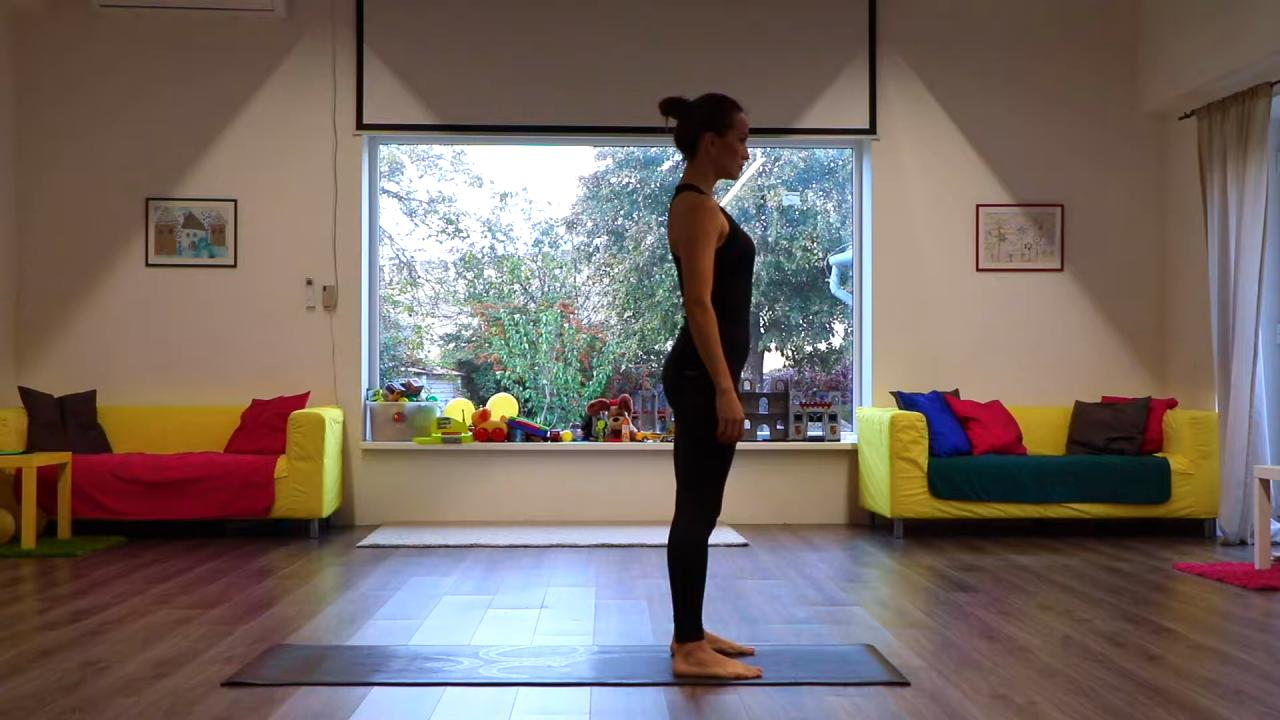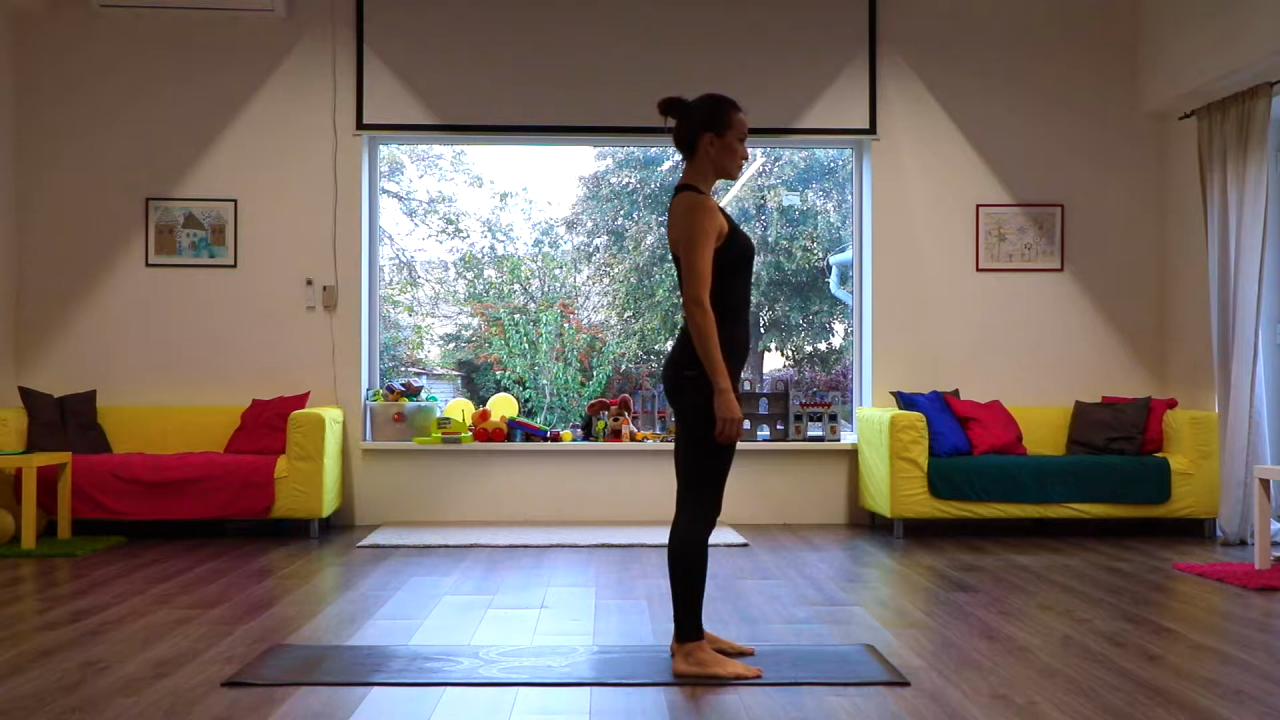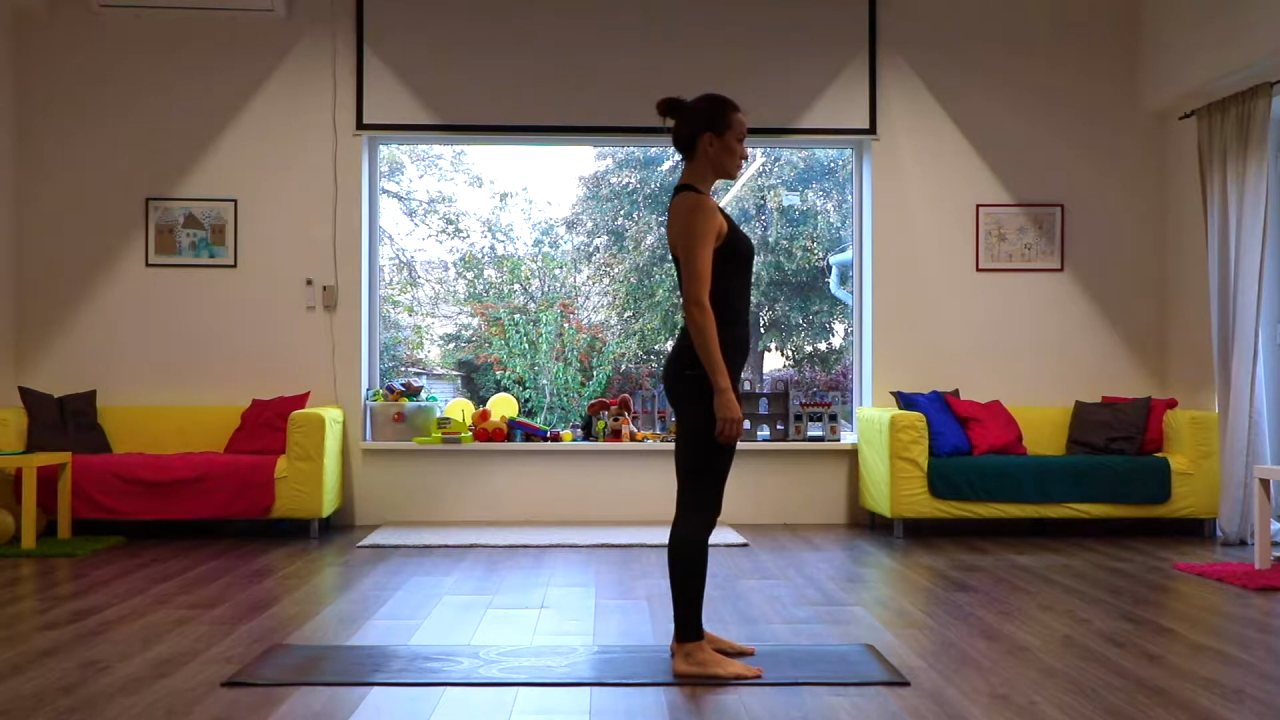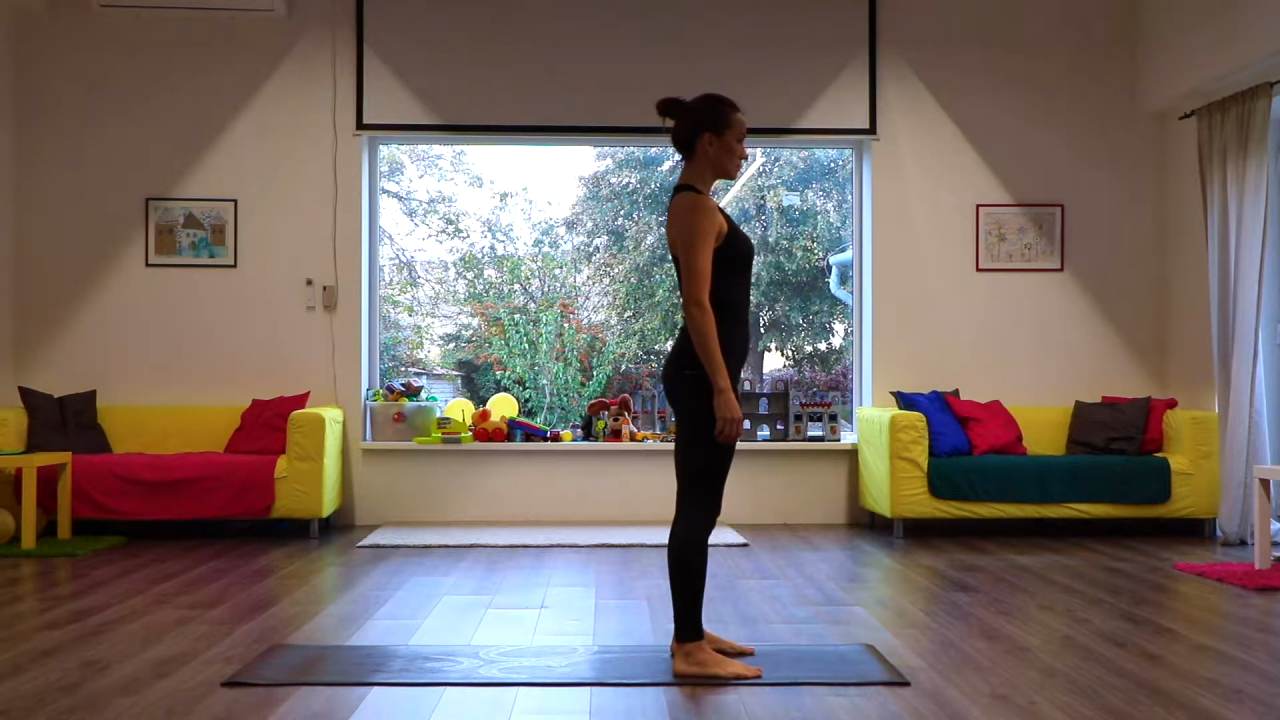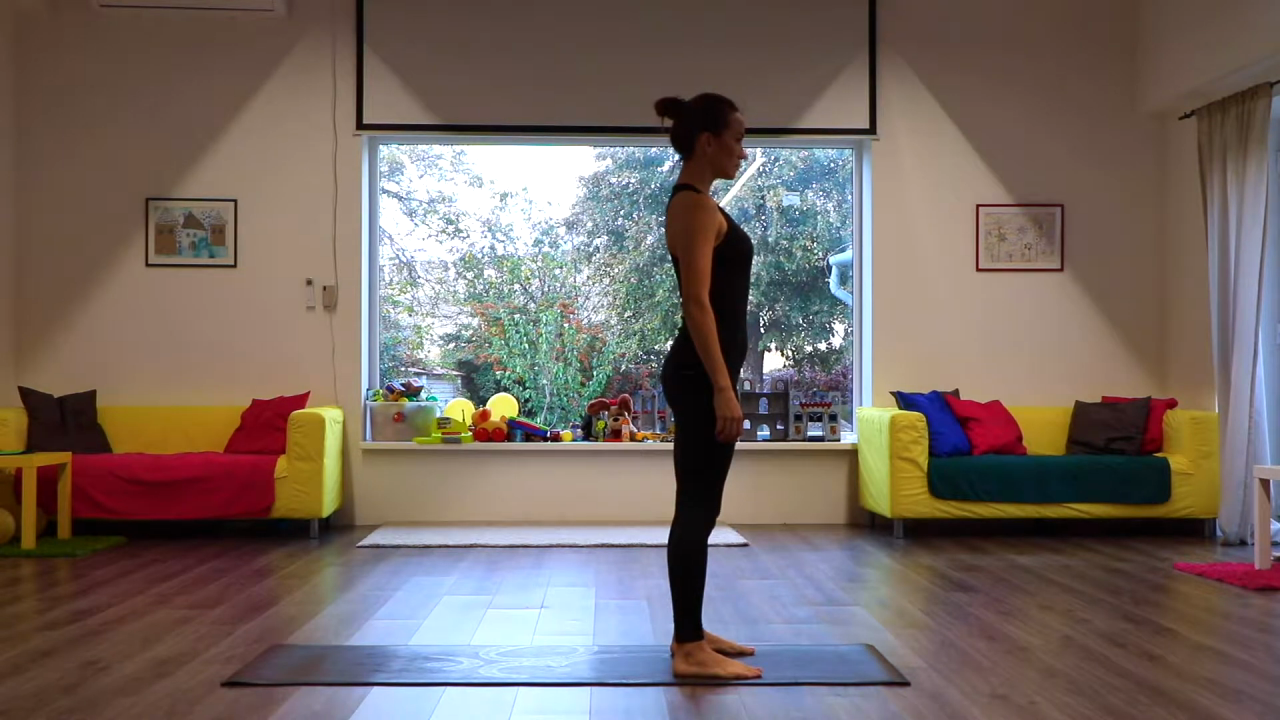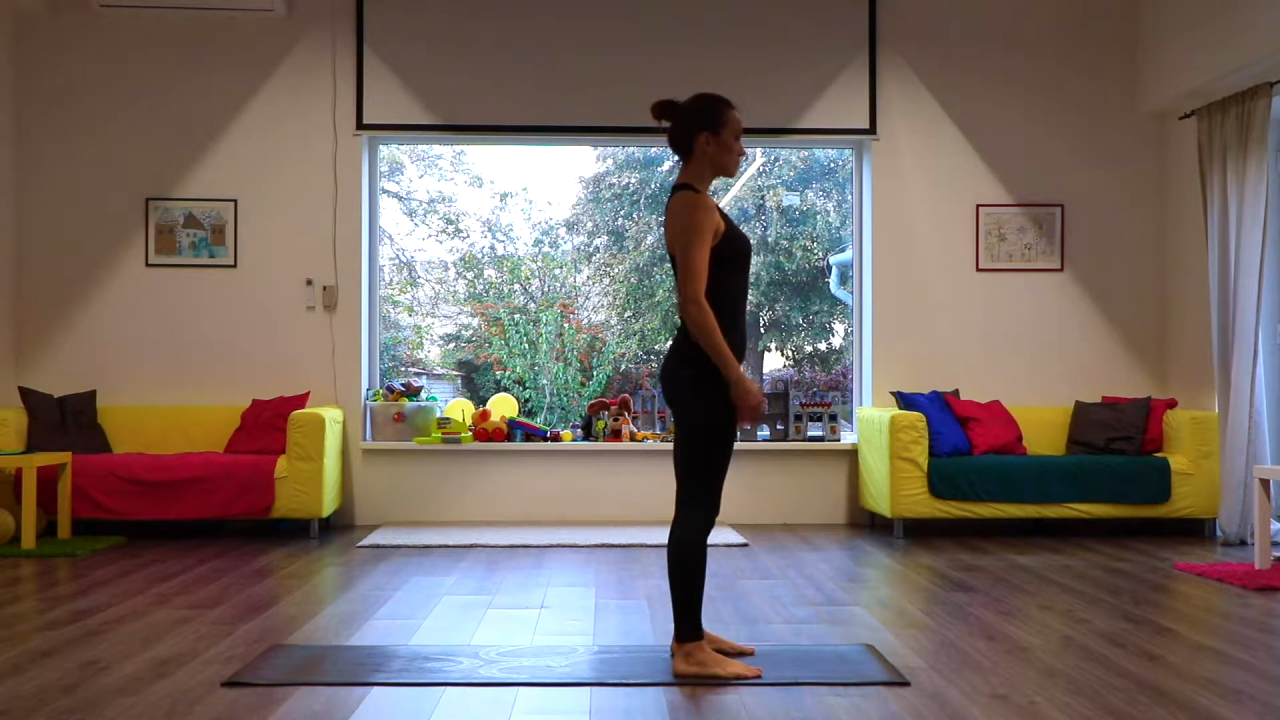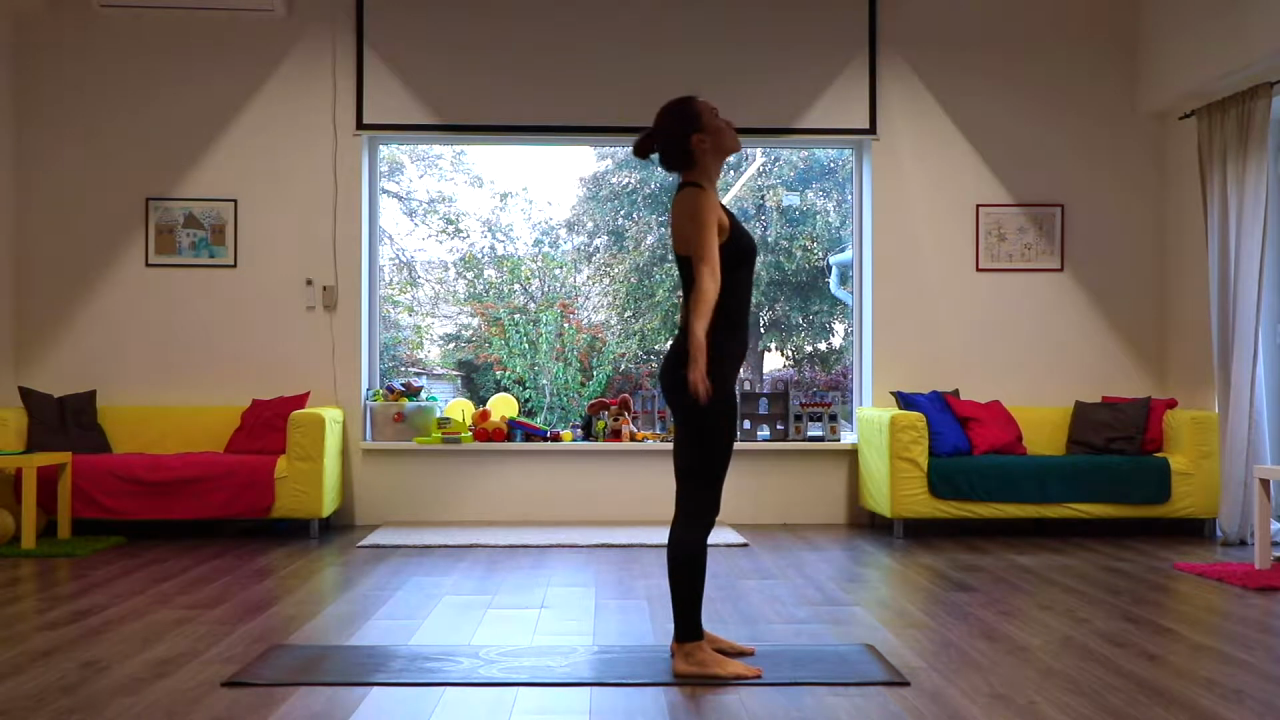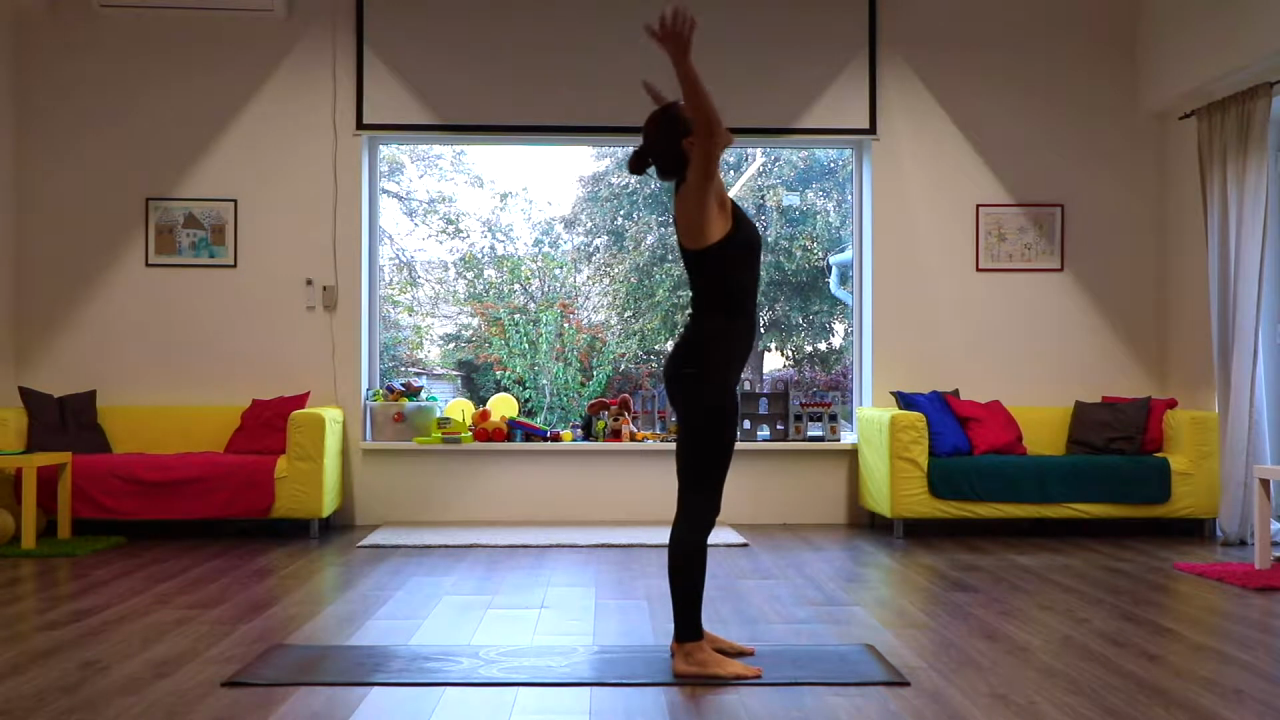
dt=0.5s
person 1, frame 1
left shoulder: (699, 202)
right shoulder: (697, 205)
right elbow: (699, 304)
right wrist: (724, 389)
left hip: (704, 372)
right hip: (702, 375)
left knee: (699, 508)
right knee: (697, 510)
left ankle: (691, 634)
right ankle: (690, 649)
person 1, frame 2
left shoulder: (698, 202)
right shoulder: (695, 204)
right elbow: (698, 304)
right wrist: (722, 389)
left hip: (704, 370)
right hip: (702, 374)
left knee: (699, 508)
right knee: (698, 510)
left ankle: (691, 633)
right ankle: (689, 648)
person 1, frame 3
left shoulder: (698, 203)
right shoulder: (695, 205)
right elbow: (698, 305)
right wrist: (722, 390)
left hip: (705, 372)
right hip: (703, 375)
left knee: (699, 509)
right knee: (697, 510)
left ankle: (691, 633)
right ankle: (690, 649)
person 1, frame 4
left shoulder: (697, 202)
right shoulder: (695, 205)
right elbow: (697, 305)
right wrist: (723, 389)
left hip: (704, 372)
right hip: (702, 375)
left knee: (699, 509)
right knee: (697, 510)
left ankle: (691, 634)
right ankle: (689, 649)
person 1, frame 5
left shoulder: (696, 202)
right shoulder: (694, 205)
right elbow: (697, 304)
right wrist: (722, 389)
left hip: (702, 372)
right hip: (701, 375)
left knee: (699, 509)
right knee: (697, 510)
left ankle: (691, 634)
right ankle: (689, 649)
person 1, frame 6
left shoulder: (695, 202)
right shoulder: (693, 204)
right elbow: (694, 304)
left wrist: (730, 375)
right wrist: (737, 378)
left hip: (704, 371)
right hip: (702, 375)
left knee: (698, 508)
right knee: (696, 510)
left ankle: (691, 634)
right ankle: (689, 649)
person 1, frame 7
left shoulder: (701, 198)
right shoulder: (698, 200)
right elbow: (709, 276)
right wrist: (699, 349)
left hip: (709, 367)
right hip: (705, 370)
left knee: (699, 508)
right knee: (696, 510)
left ankle: (692, 633)
right ankle: (689, 649)
person 1, frame 8
left shoulder: (703, 194)
right shoulder: (702, 195)
left elbow: (699, 127)
right elbow: (708, 123)
left wrist: (663, 102)
right wrist: (679, 62)
left hip: (709, 366)
right hip: (707, 369)
left knee: (699, 505)
right knee: (697, 507)
left ankle: (691, 631)
right ankle: (689, 649)
